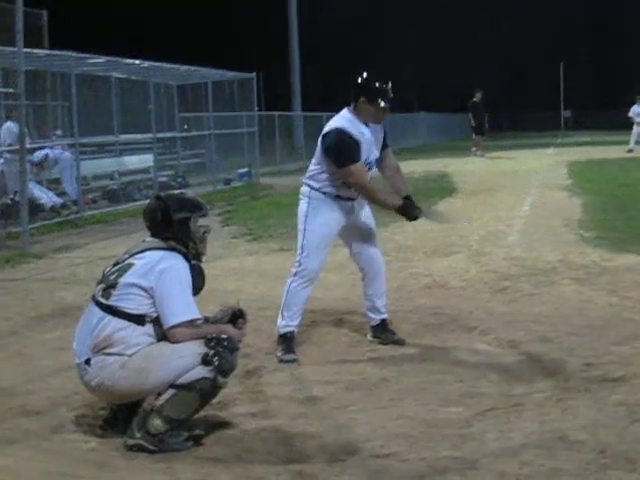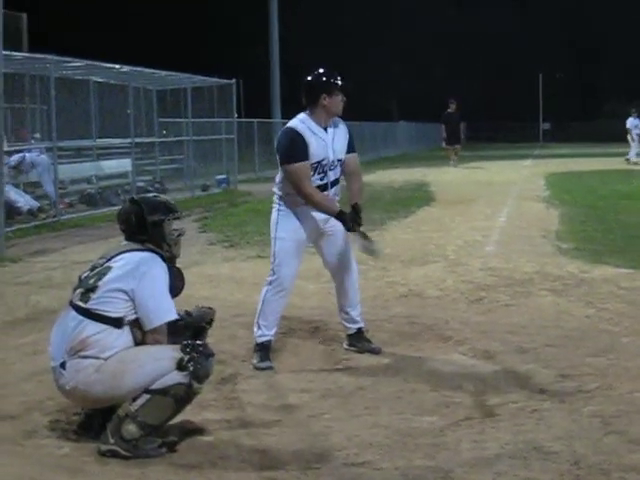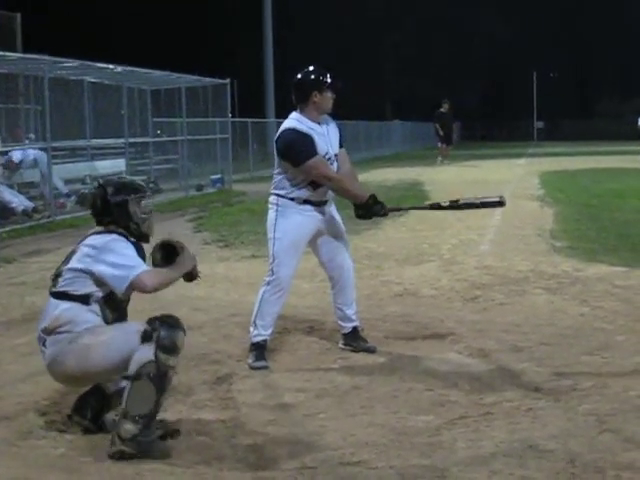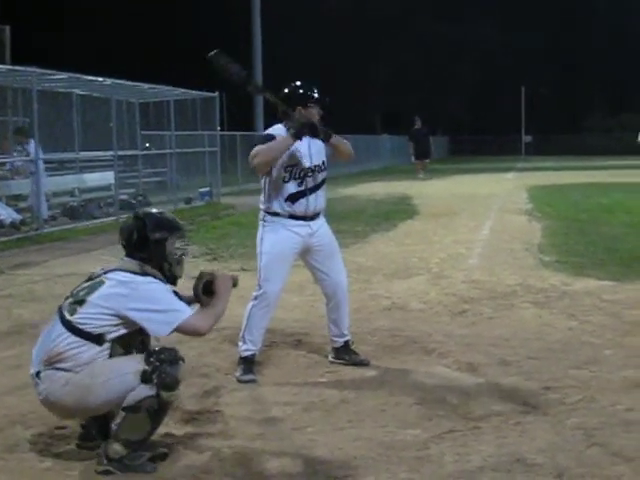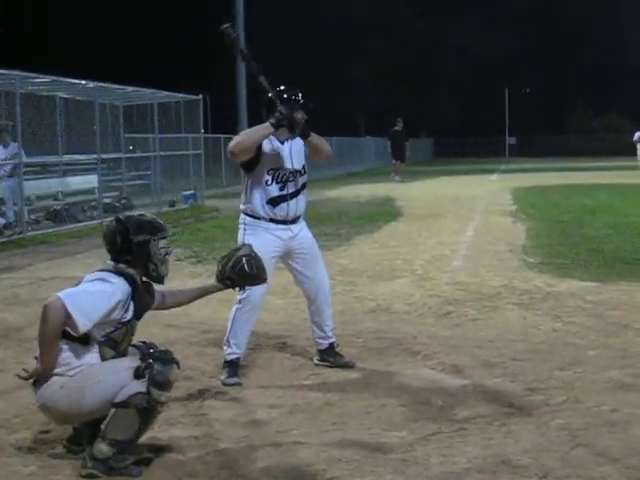
dt=1s
person 1, frame 1
left shoulder: (376, 127)
right shoulder: (340, 133)
left elbow: (390, 167)
right elbow: (363, 184)
left wrist: (406, 199)
right wrist: (398, 205)
left hip: (356, 204)
right hip: (322, 202)
left knee: (374, 263)
right knee: (308, 267)
left ankle: (378, 324)
right ankle: (286, 334)
person 1, frame 2
left shoulder: (341, 129)
right shoulder: (294, 134)
left elbow: (353, 172)
right elbow: (303, 188)
left wrist: (354, 208)
right wrist: (338, 213)
left hip: (329, 211)
right hip: (293, 212)
left knee: (347, 272)
right knee: (281, 278)
left ankle: (354, 333)
right ankle: (262, 343)
person 1, frame 3
left shoulder: (330, 126)
right shoulder: (293, 134)
left elbow: (344, 168)
right elbow: (329, 177)
left wrist: (361, 202)
right wrist: (368, 199)
left hip: (324, 208)
right hip: (291, 212)
left knee: (343, 270)
right knee: (279, 277)
left ankle: (350, 332)
right ankle: (258, 342)
person 1, frame 4
left shoulder: (318, 134)
right shoulder: (272, 137)
left elbow: (348, 153)
right elbow: (257, 163)
left wrist: (325, 136)
right wrist: (292, 135)
left hip: (316, 225)
right hip: (279, 227)
left knee: (337, 285)
right knee: (267, 291)
left ankle: (341, 346)
right ankle: (247, 356)
person 1, frame 5
left shoulder: (298, 139)
right shoulder: (259, 142)
left elbow: (325, 153)
right elbow: (234, 149)
left wrist: (304, 132)
right wrist: (273, 124)
left hip: (297, 228)
right hip: (260, 230)
left knee: (320, 287)
right knee: (251, 295)
left ankle: (325, 348)
right ankle: (231, 360)
person 2, frame 1
left shoulder: (144, 254)
right shoulder: (170, 261)
right elbow: (179, 332)
left wrist: (213, 322)
right wrist: (222, 330)
left hip: (93, 364)
right hip: (111, 370)
left knee: (192, 338)
right knee: (221, 351)
left ankle: (126, 410)
right ankle: (151, 430)
person 2, frame 2
left shoulder: (119, 257)
right shoulder: (149, 262)
right elbow: (156, 337)
left wrist: (186, 320)
left hip: (68, 369)
right hip: (87, 375)
right knee: (198, 357)
left ankle: (102, 414)
right ankle: (124, 435)
person 2, frame 3
left shoulder: (103, 242)
right shoulder: (110, 242)
right elbow: (147, 282)
left wrist: (167, 271)
right wrist: (182, 266)
left hip: (68, 348)
right hip: (69, 350)
left knee: (145, 355)
right knee: (166, 333)
left ankle: (91, 408)
right ankle: (130, 434)
person 2, frame 4
left shoulder: (124, 272)
right shoulder: (140, 286)
left elbow: (165, 300)
right elbow: (200, 325)
left wrist: (197, 297)
right wrist: (222, 293)
left hip: (57, 370)
right hip: (62, 384)
left knee: (137, 347)
right knee: (166, 366)
left ankle: (97, 430)
right ankle: (118, 454)
person 2, frame 5
left shoulder: (131, 282)
right shoulder: (114, 286)
left elbow: (165, 299)
right elbow: (54, 308)
left wrist: (216, 286)
right wrist: (45, 369)
left hip: (77, 381)
right hip: (60, 389)
left knee: (144, 355)
right knee: (161, 367)
left ankle: (85, 435)
right ankle: (104, 456)
